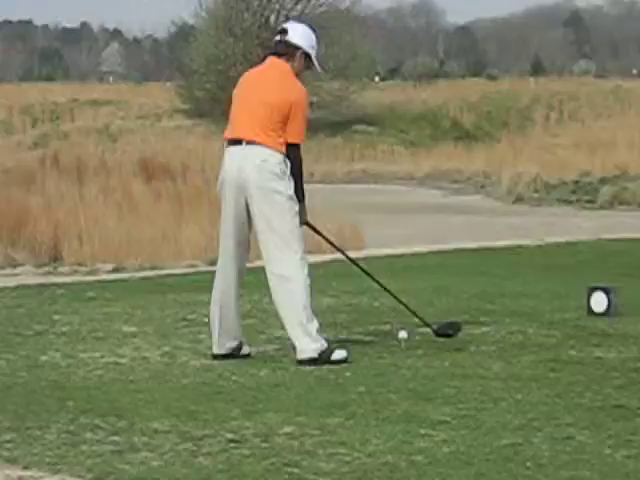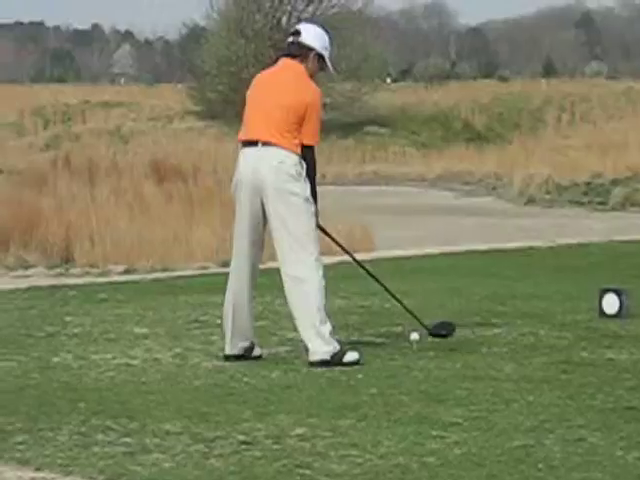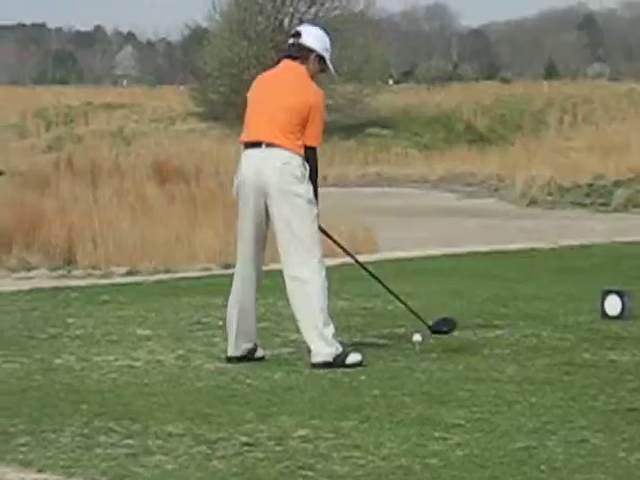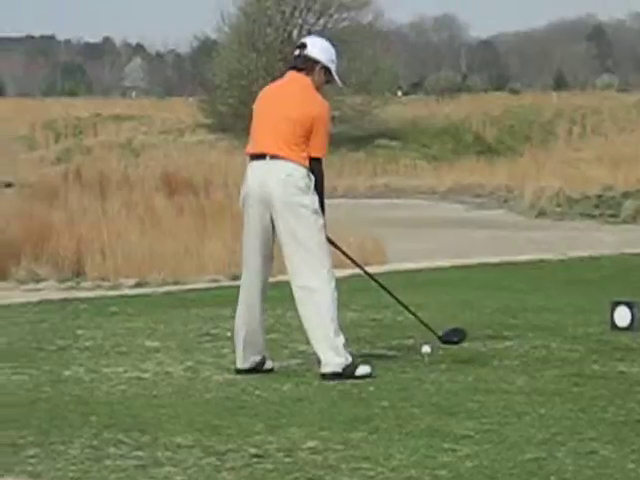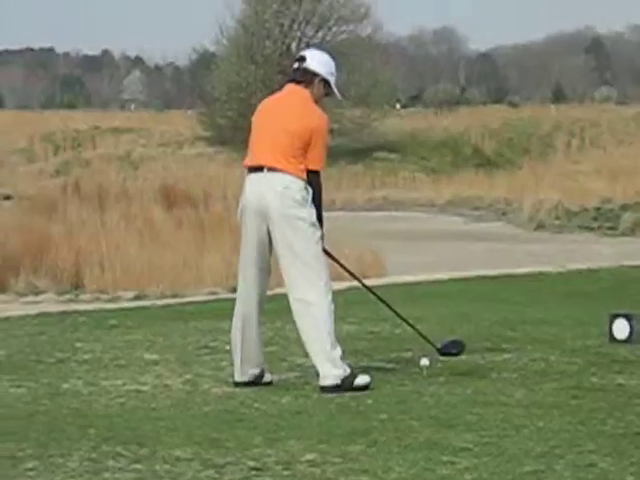
dt=0.1s
person 1, frame 1
left shoulder: (247, 78)
right shoulder: (295, 90)
right elbow: (293, 150)
right wrist: (299, 201)
left hip: (233, 161)
right hip: (265, 164)
left knee: (230, 258)
right knee: (287, 259)
left ankle: (226, 341)
right ankle: (309, 346)
person 1, frame 2
left shoulder: (261, 79)
right shoulder: (310, 91)
right elbow: (307, 151)
right wrist: (312, 201)
left hip: (247, 162)
right hip: (281, 166)
left knee: (243, 258)
right knee: (302, 260)
left ankle: (238, 342)
right ankle: (321, 348)
person 1, frame 3
left shoulder: (261, 81)
right shoulder: (312, 93)
right elbow: (310, 152)
right wrist: (313, 201)
left hip: (250, 164)
right hip: (284, 167)
left knee: (247, 261)
right knee: (305, 263)
left ankle: (240, 344)
right ankle: (324, 349)
person 1, frame 4
left shoulder: (266, 93)
right shoulder: (317, 104)
right elbow: (315, 163)
right wrist: (320, 211)
left hip: (255, 176)
right hip: (289, 179)
left knee: (253, 273)
right knee: (314, 273)
left ankle: (249, 356)
right ankle: (334, 360)
person 1, frame 5
left shoulder: (265, 105)
right shoulder: (316, 117)
right elbow: (313, 176)
right wrist: (318, 226)
left hip: (253, 188)
right hip: (287, 191)
left knee: (250, 285)
right knee: (311, 286)
left ankle: (247, 369)
right ankle: (333, 372)
